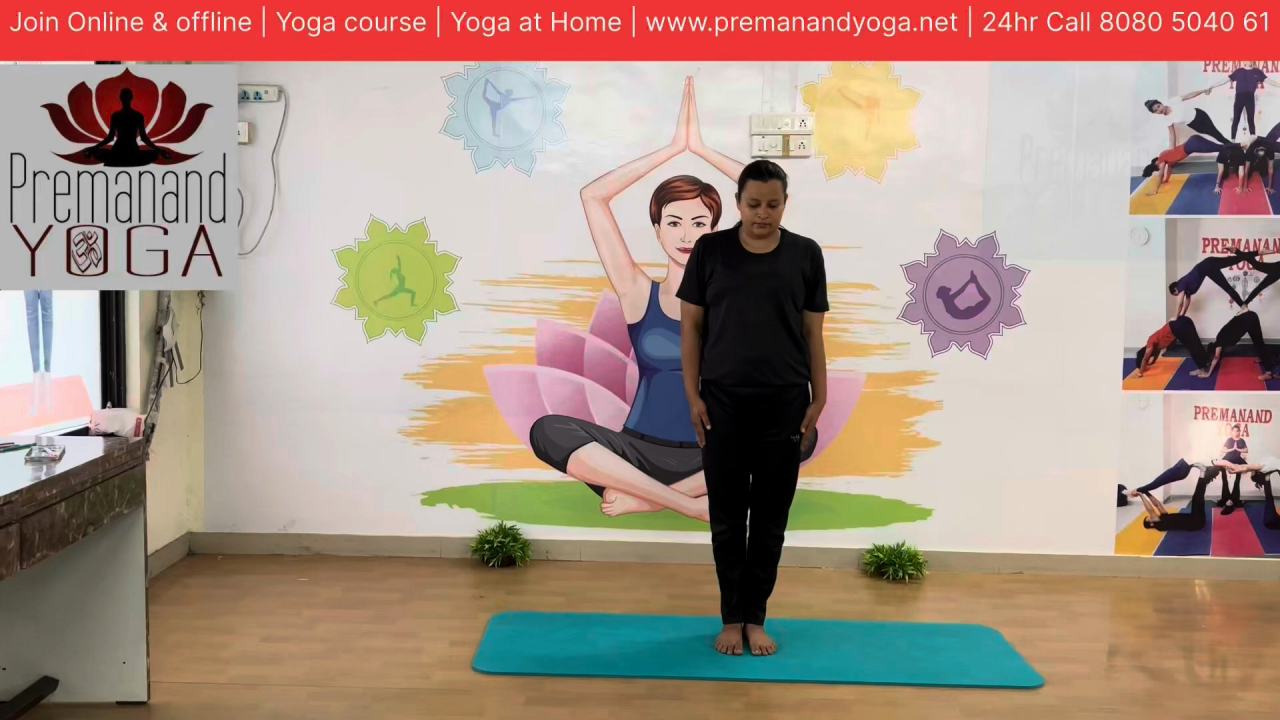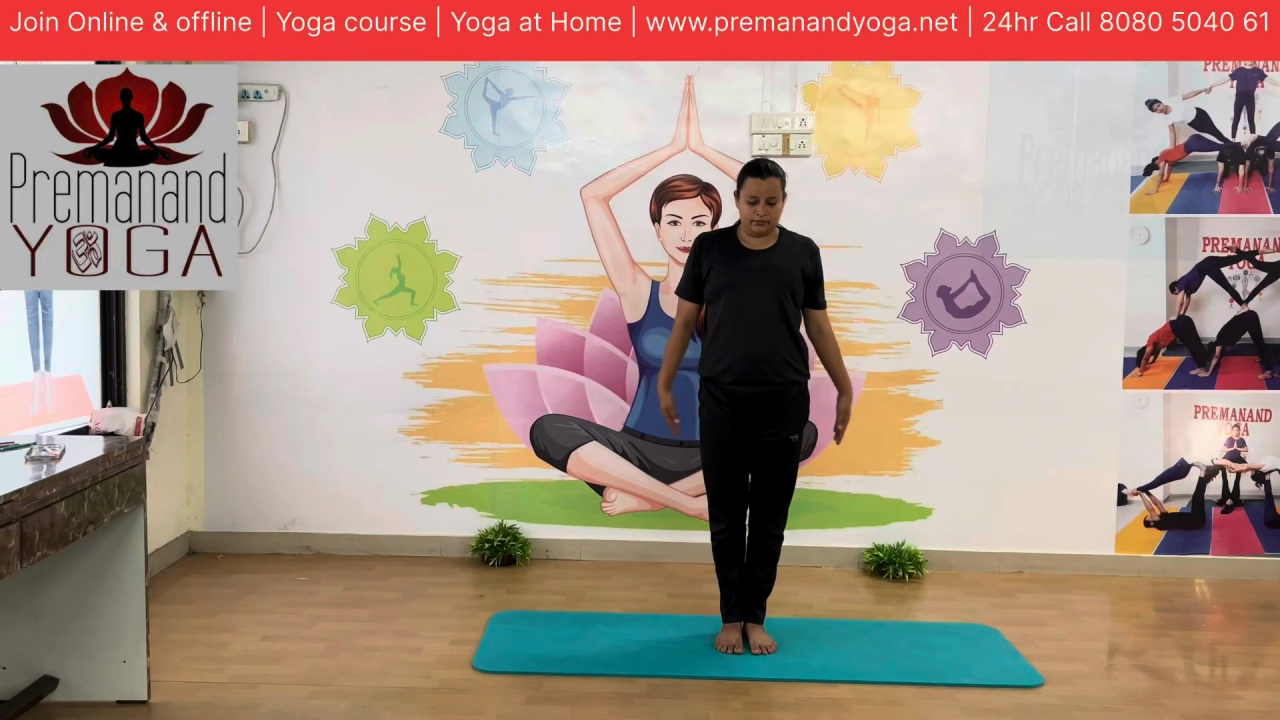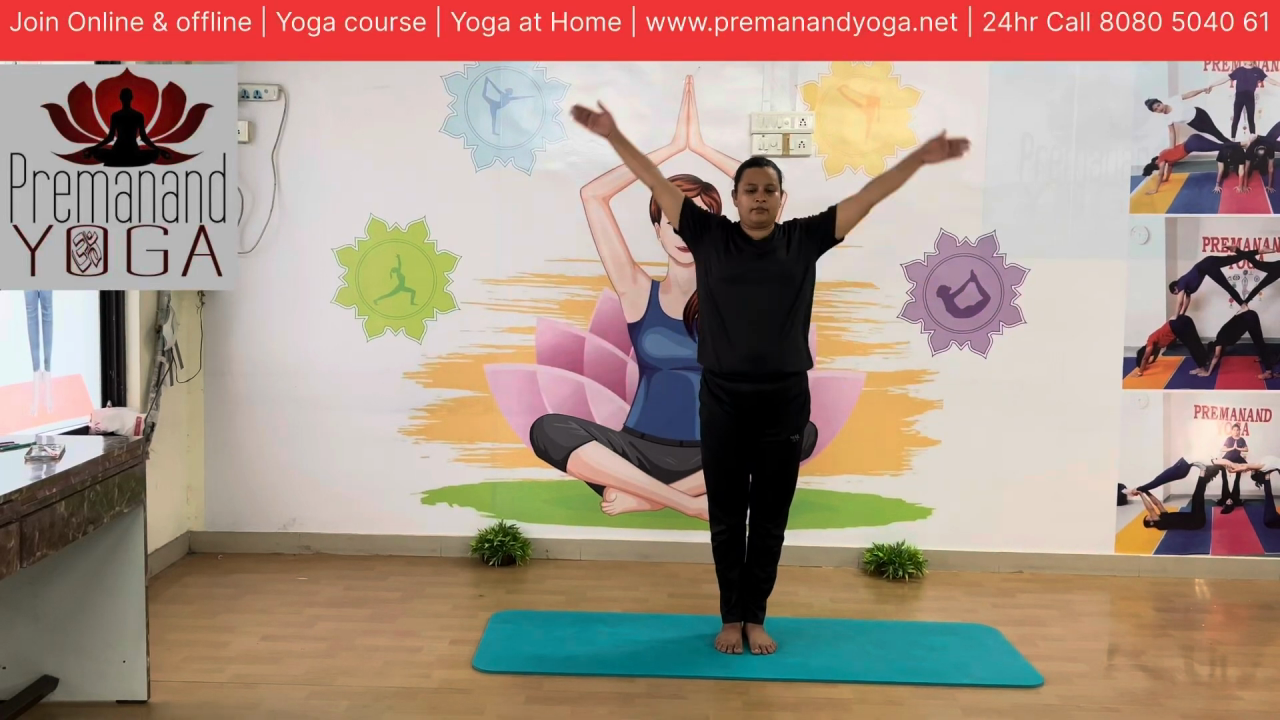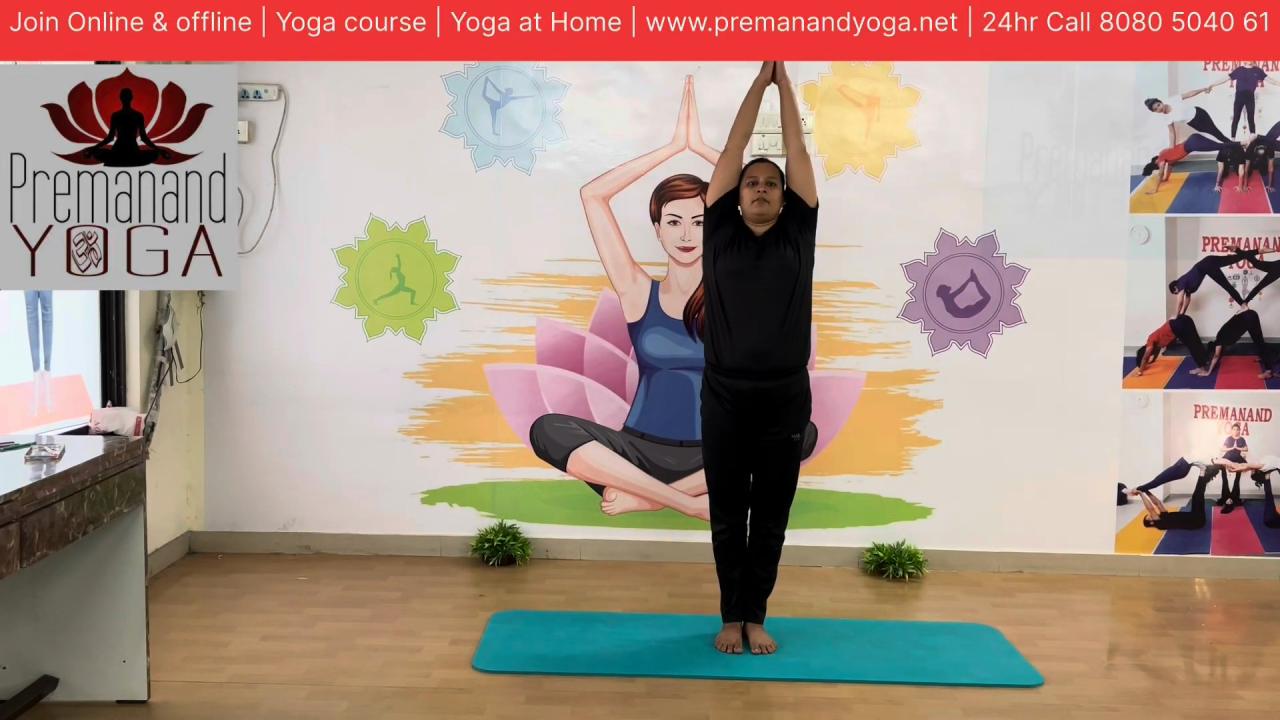
dt=0.7s
person 1, frame 1
left shoulder: (806, 254)
right shoulder: (709, 250)
left elbow: (813, 332)
right elbow: (691, 326)
left wrist: (818, 399)
right wrist: (693, 395)
left hip: (784, 403)
right hip: (723, 402)
left knee: (770, 517)
right knee: (727, 516)
left ankle: (755, 617)
right ankle: (731, 617)
person 1, frame 2
left shoulder: (803, 252)
right shoulder: (708, 247)
left elbow: (819, 327)
right elbow: (686, 321)
left wrist: (844, 389)
right wrist: (665, 383)
left hip: (784, 400)
right hip: (721, 400)
left knee: (770, 516)
right knee: (725, 515)
left ankle: (756, 616)
right ankle: (731, 616)
person 1, frame 3
left shoulder: (805, 240)
right shoulder: (710, 238)
left elbow: (865, 198)
right elbow: (660, 184)
left wrist: (920, 158)
right wrist: (613, 137)
left hip: (785, 398)
right hip: (723, 398)
left knee: (770, 517)
right knee: (726, 516)
left ankle: (755, 615)
right ankle: (730, 615)
person 1, frame 4
left shoulder: (799, 231)
right shoulder: (720, 230)
left elbow: (798, 150)
right elbow: (733, 149)
left wrist: (785, 81)
right wrist: (758, 83)
left hip: (785, 396)
right hip: (725, 395)
left knee: (771, 516)
right knee: (728, 514)
left ankle: (756, 615)
right ankle: (731, 615)
person 2, frame 1
right shoulder: (638, 293)
right elbow: (592, 197)
left wrist: (700, 147)
right wrist: (673, 148)
left hip: (711, 456)
right hip: (641, 453)
right knee: (547, 431)
left ankle: (645, 496)
right ankle: (693, 504)
person 2, frame 2
right shoulder: (640, 292)
right elbow: (593, 196)
left wrist: (700, 146)
right wrist: (675, 146)
right hip: (642, 451)
left knee: (802, 433)
right knee: (550, 431)
left ankle: (648, 495)
right ankle: (695, 503)
person 2, frame 3
right shoulder: (638, 292)
right elbow: (592, 196)
left wrist: (699, 146)
right wrist: (672, 147)
right hip: (642, 452)
left knee: (800, 433)
right knee: (548, 430)
left ankle: (646, 496)
right ankle: (694, 503)
person 2, frame 4
right shoulder: (638, 291)
right elbow: (592, 195)
left wrist: (699, 145)
right wrist: (673, 146)
right hip: (641, 452)
left knee: (800, 432)
right knee: (548, 430)
left ankle: (645, 496)
right ankle: (695, 503)
